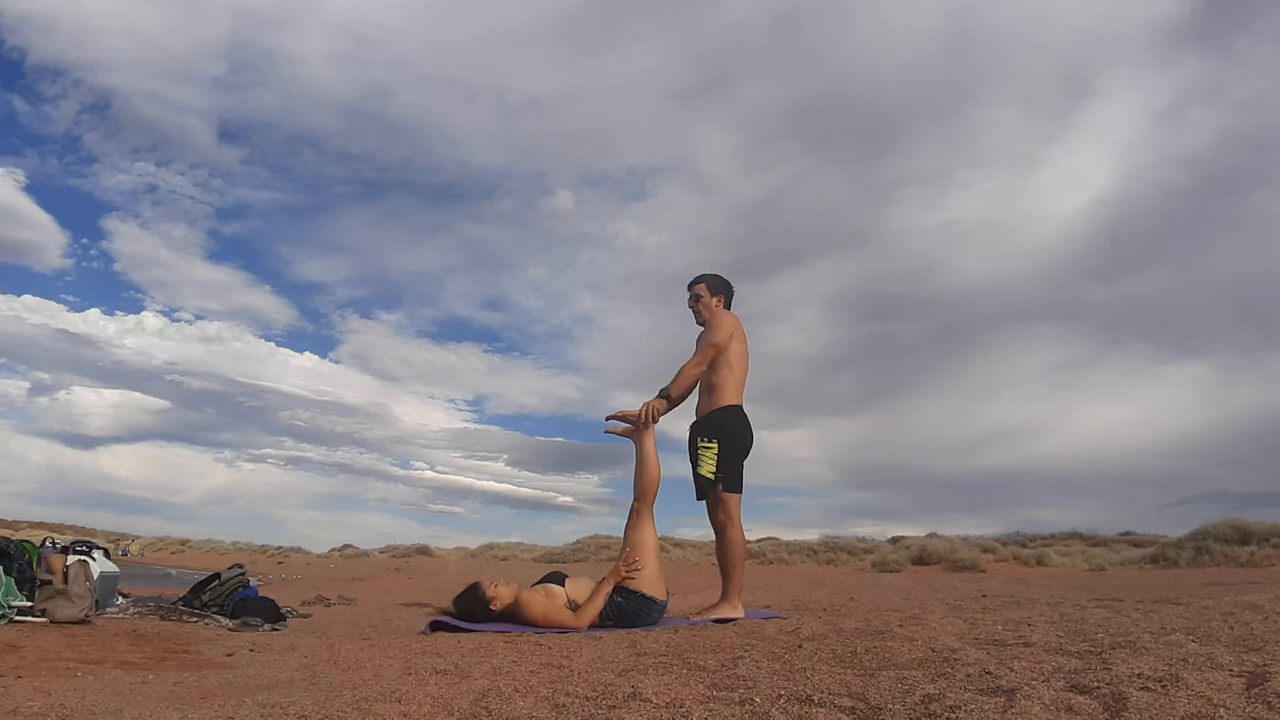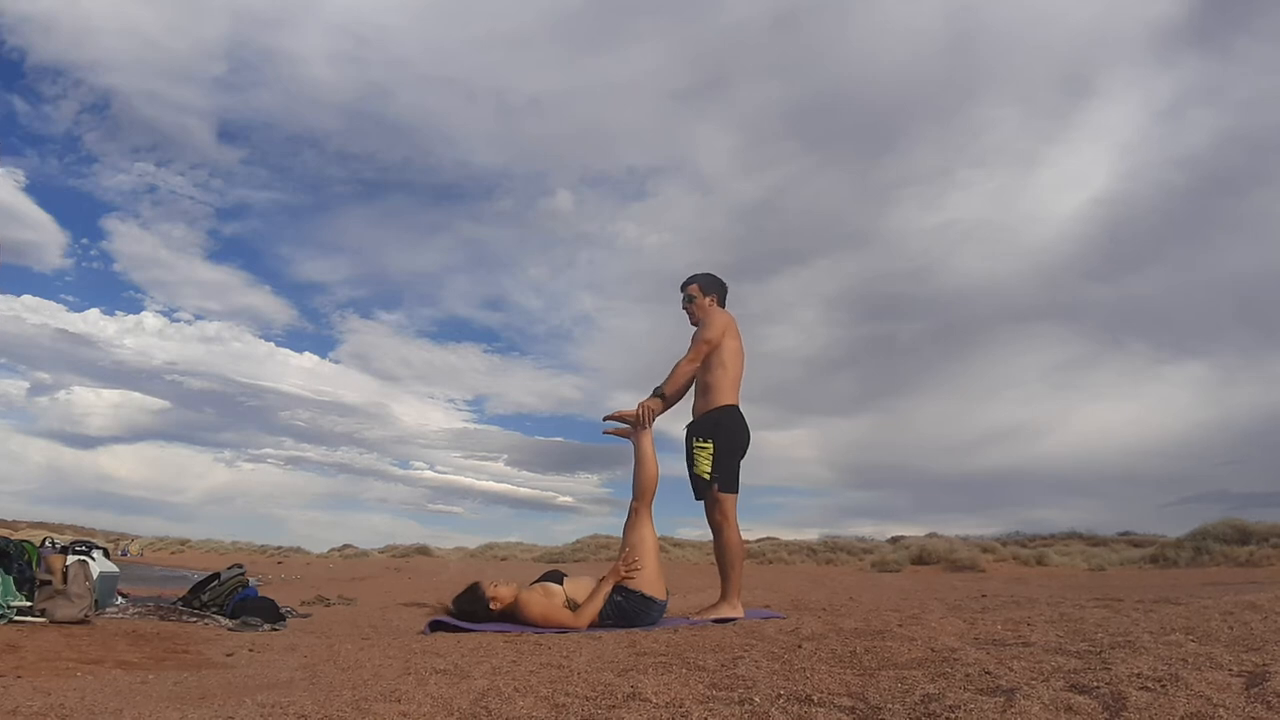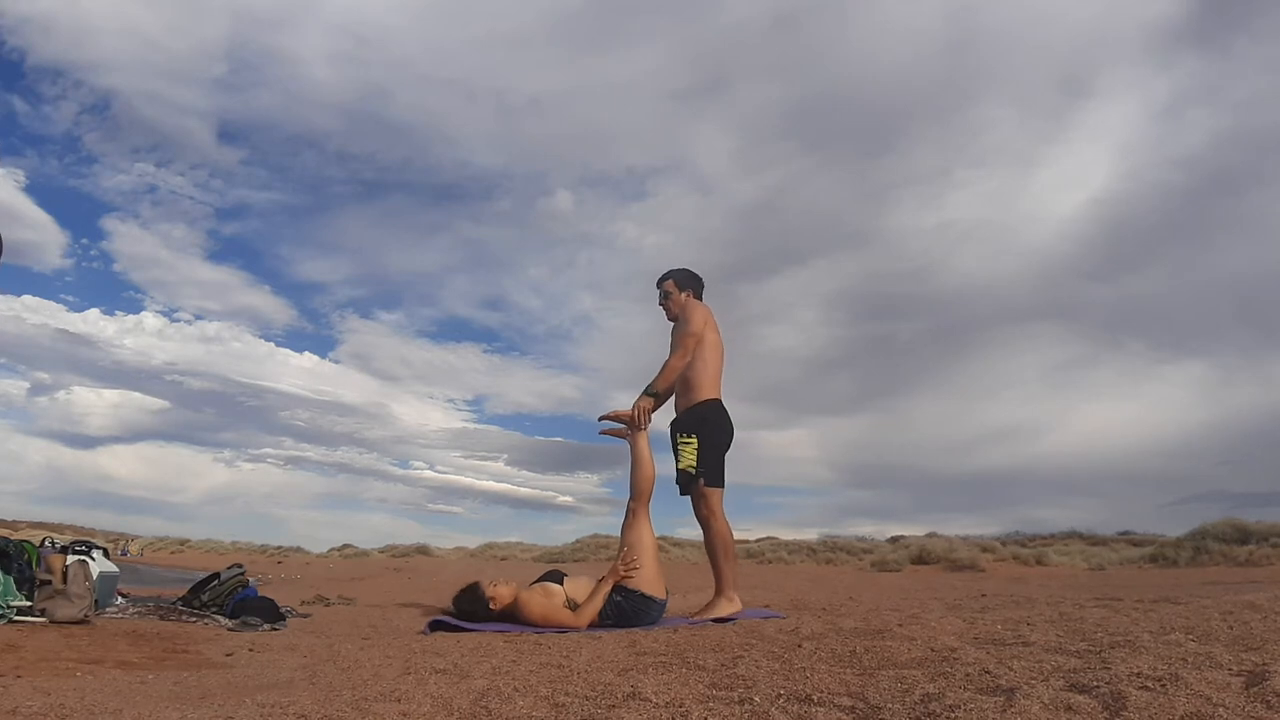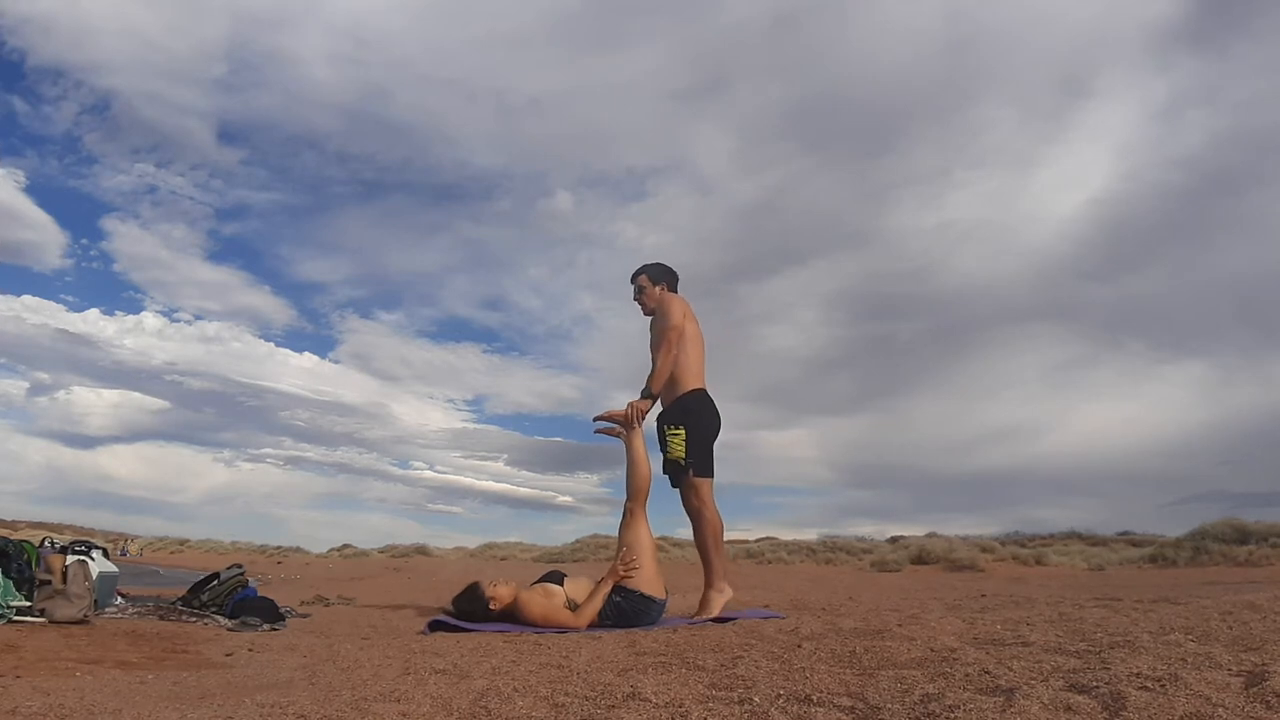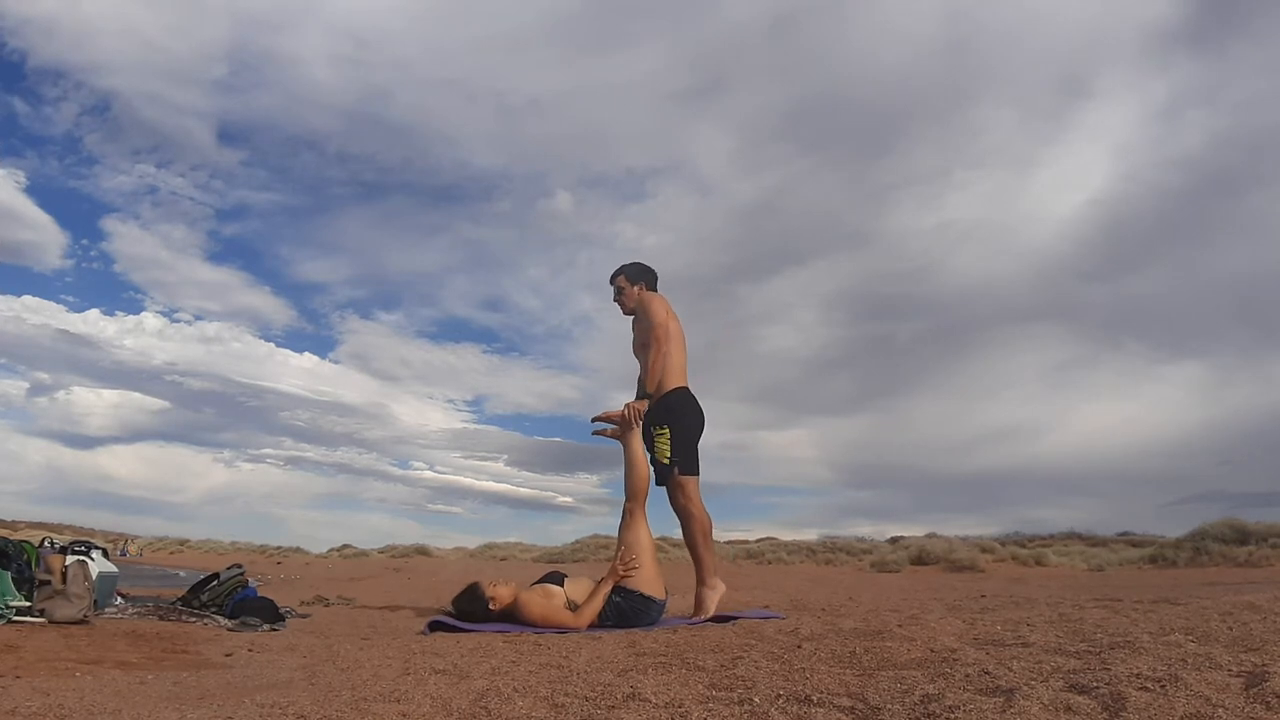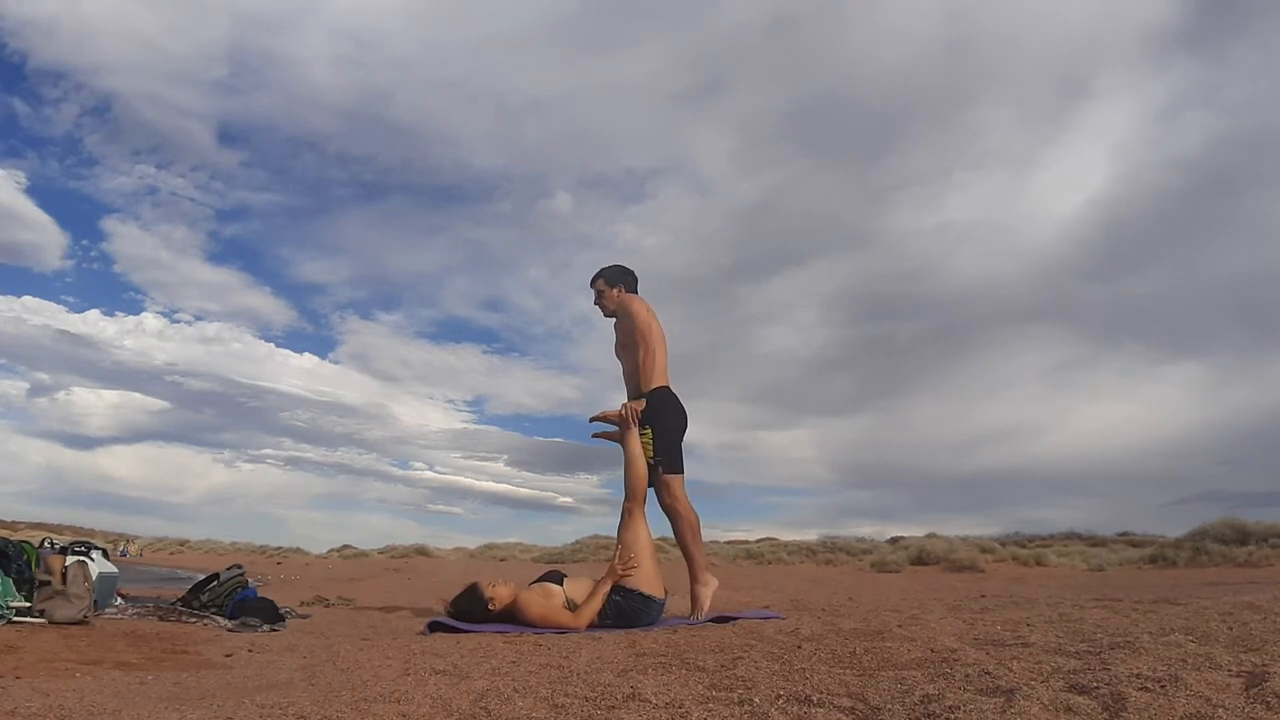
dt=0.5s
person 1, frame 1
left shoulder: (724, 321)
right shoulder: (710, 335)
left elbow: (697, 365)
right elbow: (690, 385)
left wrist: (661, 398)
right wrist: (653, 411)
left hip: (724, 425)
right hip: (715, 428)
left knee: (727, 516)
right knee: (721, 518)
left ankle: (731, 602)
right ankle: (729, 600)
person 1, frame 2
left shoulder: (718, 319)
right shoulder: (708, 335)
left elbow: (690, 362)
right elbow: (686, 383)
left wrist: (656, 396)
right wrist: (653, 410)
left hip: (720, 425)
right hip: (712, 428)
left knee: (723, 515)
right knee: (717, 517)
left ankle: (731, 601)
right ankle: (728, 600)
person 1, frame 3
left shoulder: (695, 311)
right shoulder: (686, 327)
left elbow: (680, 359)
right elbow: (676, 381)
left wrist: (647, 395)
right wrist: (645, 411)
left hip: (704, 420)
right hip: (697, 422)
left knee: (710, 509)
right knee: (706, 511)
left ankle: (727, 594)
right ankle: (724, 595)
person 1, frame 4
left shoulder: (672, 303)
right shoulder: (664, 322)
left elbow: (667, 354)
right elbow: (664, 369)
left wrist: (646, 398)
right wrist: (638, 412)
left hip: (690, 410)
right hip: (683, 415)
left knee: (699, 499)
right knee: (694, 503)
left ankle: (717, 584)
right ankle: (715, 585)
person 1, frame 5
left shoulder: (652, 303)
right shoulder: (644, 321)
left elbow: (658, 349)
left wrist: (642, 399)
right wrist: (636, 414)
left hip: (674, 408)
right hip: (668, 412)
left knee: (685, 497)
right knee: (682, 500)
left ankle: (708, 581)
right ankle: (707, 581)
person 1, frame 6
left shoulder: (632, 306)
right shoulder: (627, 323)
left elbow: (646, 348)
left wrist: (639, 398)
right wrist: (628, 414)
left hip: (656, 408)
right hip: (653, 410)
left knee: (672, 496)
right knee: (670, 497)
left ankle: (701, 577)
right ankle: (699, 576)
person 2, frame 1
left shoulder: (525, 601)
right shoulder: (525, 603)
right elbow: (578, 621)
right wrist: (610, 580)
left hip: (635, 603)
right hip: (638, 603)
right knee: (641, 508)
left ankle: (641, 438)
right ankle: (645, 433)
person 2, frame 2
left shoulder: (525, 599)
right shoulder: (524, 602)
right elbow: (578, 621)
right wrist: (610, 579)
left hip: (631, 601)
right hip: (638, 602)
right knee: (639, 508)
left ankle: (639, 438)
right ankle: (642, 433)
person 2, frame 3
left shoulder: (526, 599)
right shoulder: (524, 603)
right elbow: (578, 621)
right wrist: (609, 580)
left hip: (630, 602)
right hip: (637, 603)
right knee: (637, 508)
left ankle: (635, 437)
right ankle: (638, 433)
person 2, frame 4
left shoulder: (526, 599)
right shoulder: (524, 602)
right elbow: (577, 621)
right wrist: (609, 580)
left hip: (630, 602)
right hip: (636, 603)
right knee: (634, 508)
left ankle: (630, 438)
right ankle: (633, 431)
person 2, frame 5
left shoulder: (526, 600)
right shoulder: (524, 604)
right elbow: (578, 621)
right wrist: (610, 579)
left hip: (630, 603)
right hip: (635, 604)
right knee: (633, 510)
left ankle: (629, 437)
right ankle: (631, 429)
person 2, frame 6
left shoulder: (524, 600)
right shoulder: (523, 603)
right elbow: (577, 621)
right wrist: (609, 579)
left hip: (632, 602)
right hip: (635, 603)
right knee: (633, 508)
left ankle: (628, 437)
right ankle: (630, 429)
